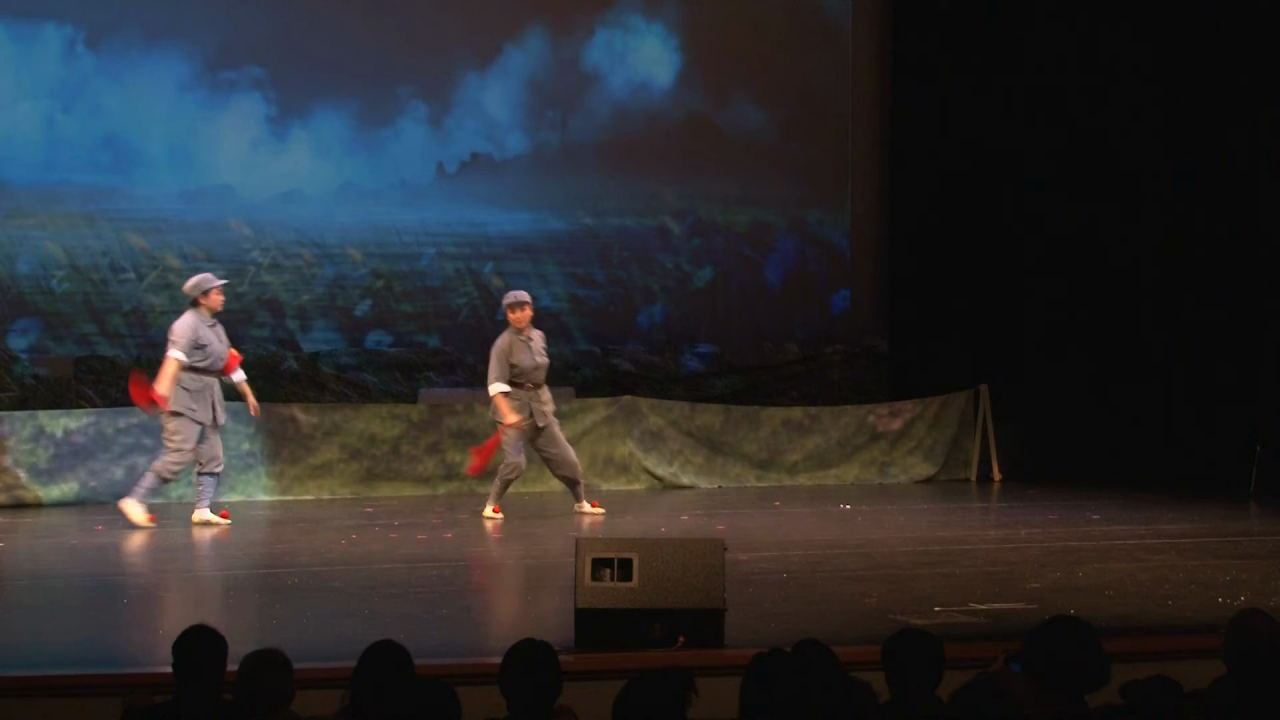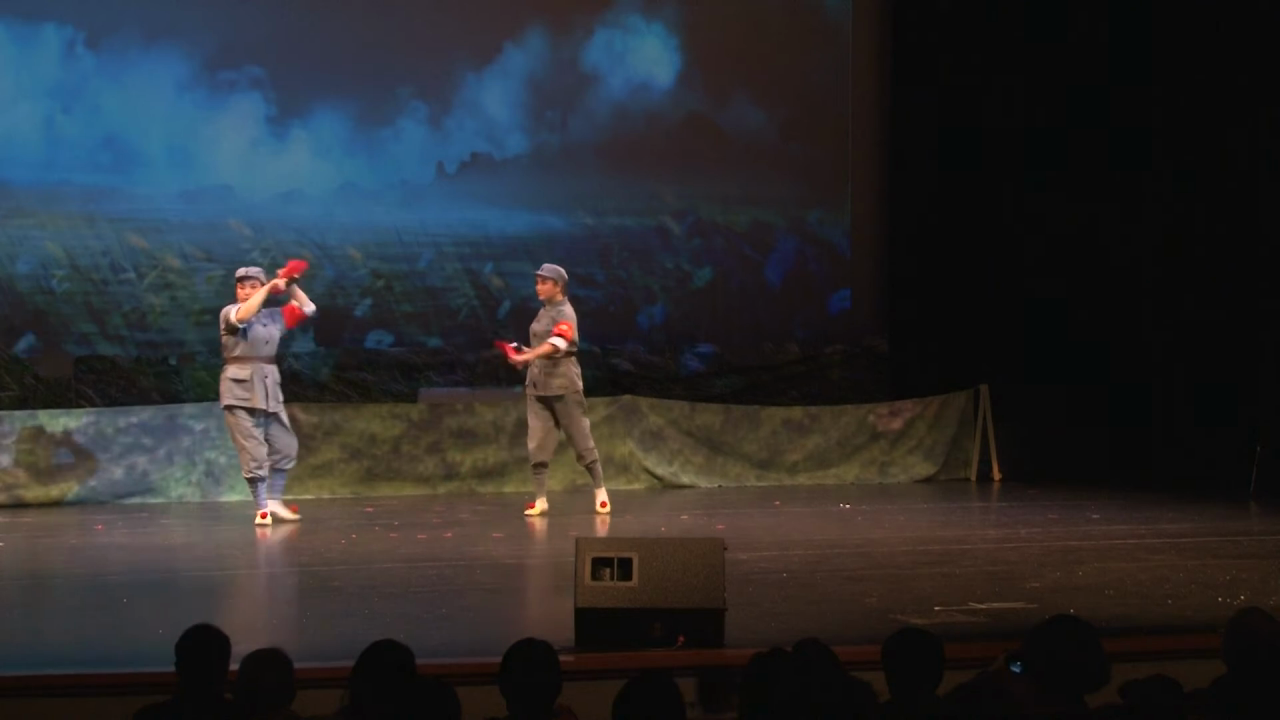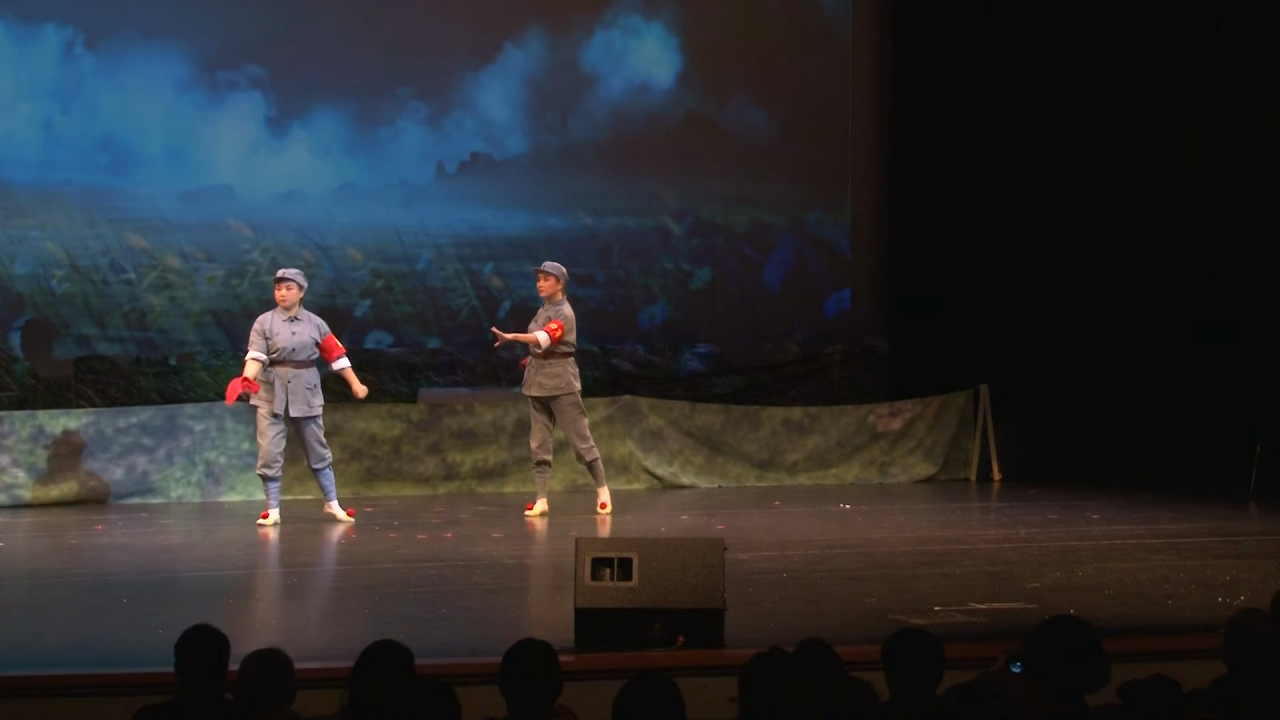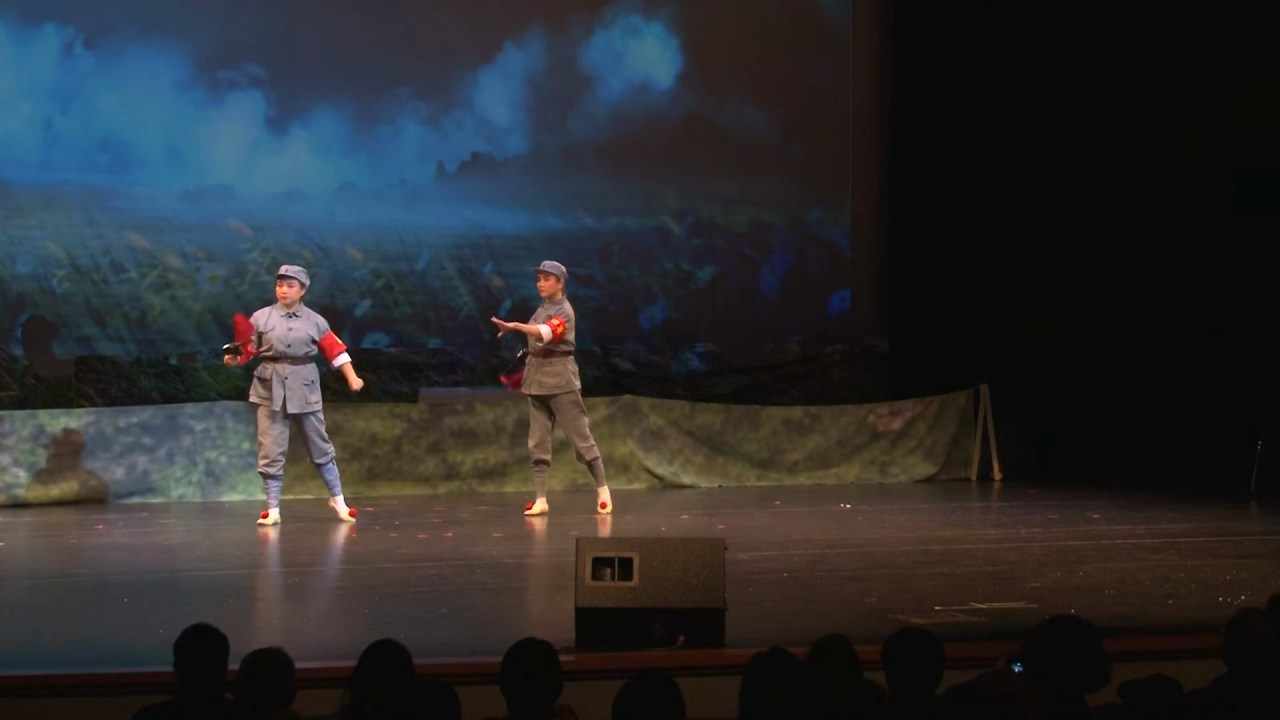
dt=0.4s
person 1, frame 1
left shoulder: (216, 328)
right shoulder: (189, 324)
left elbow: (230, 361)
right elbow: (176, 355)
left wrist: (247, 393)
right wrist: (165, 384)
left hip: (204, 398)
right hip: (185, 395)
left knee: (212, 456)
right knee: (178, 455)
left ankle: (202, 509)
right ankle: (135, 500)
person 1, frame 2
left shoulder: (274, 316)
right shoulder: (231, 312)
left elbow: (306, 308)
right elbow: (244, 315)
left wrist: (290, 285)
right wrist: (269, 287)
left hip: (269, 388)
right hip: (241, 388)
left knee: (285, 446)
right knee: (254, 452)
left ankle: (273, 499)
right ankle: (262, 508)
person 1, frame 3
left shoulder: (315, 324)
right shoulder: (264, 322)
left elbow: (335, 355)
right elbow: (256, 357)
left wrist: (355, 383)
right wrist: (247, 378)
left hip: (306, 391)
right hip: (271, 392)
left knee: (317, 449)
right knee: (269, 451)
left ankle: (332, 504)
right ankle: (272, 509)
person 1, frame 4
left shoulder: (315, 321)
right shoulder: (261, 317)
left elbow: (335, 351)
right elbow: (246, 346)
left wrist: (352, 377)
right wrist: (234, 357)
left hip: (304, 387)
right hip: (271, 388)
left knee: (320, 445)
right knee: (271, 450)
left ankle: (337, 499)
right ankle: (273, 509)
person 2, frame 1
left shoulder: (537, 337)
right shoulder: (504, 344)
right elbow: (497, 382)
right wrist: (506, 413)
left hip: (540, 407)
right hip: (514, 406)
left knee: (565, 459)
right knee: (514, 463)
left ankle: (580, 502)
right ankle: (492, 505)
person 2, frame 2
left shoulder: (565, 313)
right shoulder: (544, 312)
left elbow: (559, 343)
left wrist: (527, 356)
right wrist: (529, 357)
left hip: (563, 380)
right hip: (537, 381)
left knee: (580, 439)
right knee: (537, 444)
left ankle: (599, 491)
right ankle: (540, 499)
person 2, frame 3
left shoulder: (563, 313)
right shoulder: (543, 310)
left elbow: (545, 338)
left wrist: (512, 337)
right wrist: (531, 359)
left hip: (560, 379)
right hip: (538, 380)
left knee: (580, 437)
right knee: (540, 442)
left ankle: (602, 490)
right ankle: (541, 500)
person 2, frame 4
left shoulder: (563, 311)
right shoulder: (542, 309)
left elbow: (547, 333)
left wrist: (516, 326)
left hip: (560, 379)
right hip: (536, 379)
left knee: (580, 436)
right knee: (537, 442)
left ankle: (602, 490)
right ankle: (541, 499)
